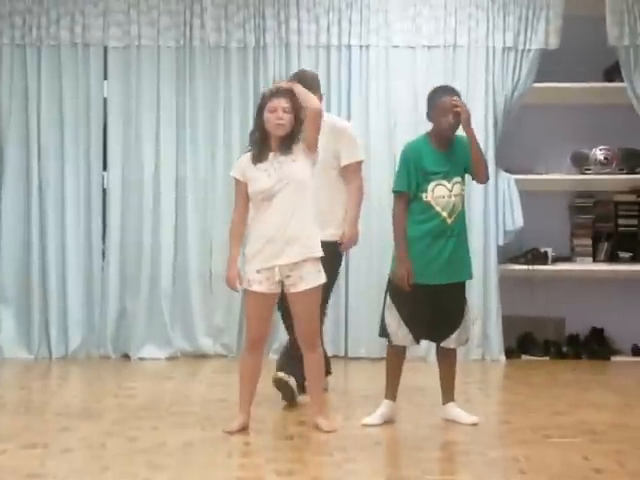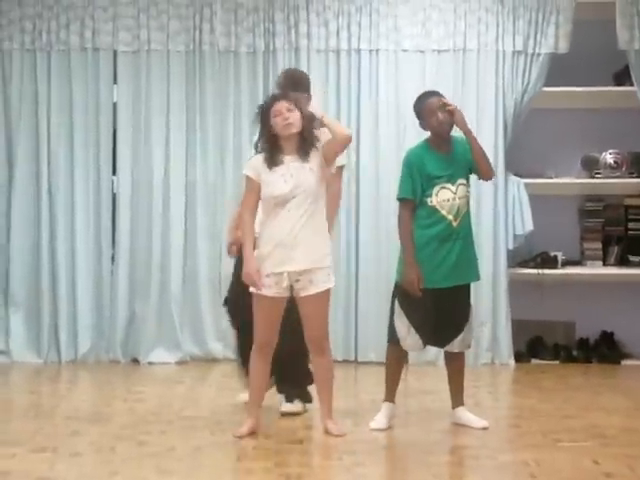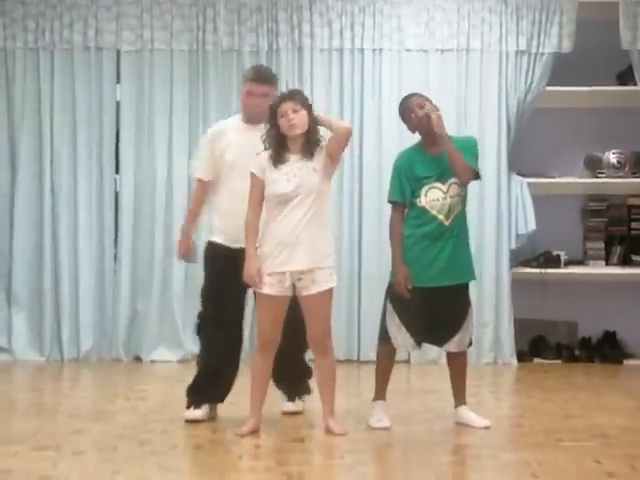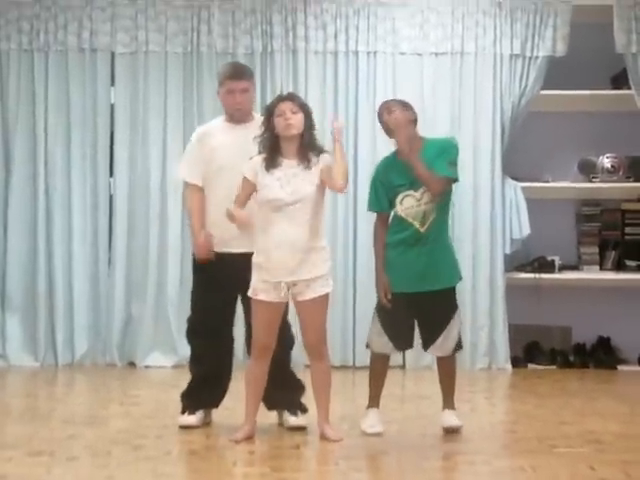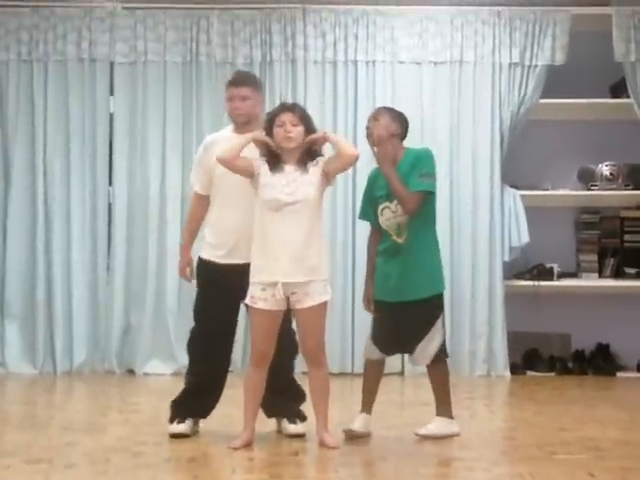
dt=0.4s
person 1, frame 1
left shoulder: (339, 130)
left elbow: (353, 179)
left wrist: (351, 223)
left hip: (326, 236)
right knee: (291, 307)
left ankle: (292, 372)
person 1, frame 2
left shoulder: (321, 134)
left elbow: (332, 186)
left wrist: (324, 232)
right wrist: (236, 227)
right hip: (258, 235)
left knee: (293, 319)
right knee: (240, 303)
left ankle: (293, 390)
person 1, frame 3
right shoulder: (219, 133)
right elbow: (203, 185)
right wrist: (187, 231)
right hip: (224, 246)
left knee: (287, 322)
right knee: (218, 322)
left ankle: (294, 389)
right ankle: (205, 397)
person 1, frame 4
right shoulder: (204, 136)
right elbow: (193, 189)
right wrist: (198, 233)
right hip: (215, 251)
left knee: (272, 331)
right knee: (208, 330)
left ankle: (286, 403)
right ankle: (199, 403)
person 1, frame 5
right shoulder: (212, 144)
right elbow: (200, 200)
right wrist: (185, 249)
right hip: (216, 261)
left knee: (277, 340)
right knee: (208, 339)
left ankle: (286, 411)
right ankle: (189, 411)
person 2, frame 1
left shoulder: (303, 151)
right shoulder: (247, 163)
left elbow: (315, 109)
right elbow: (239, 216)
left wrist: (292, 85)
right wrist: (232, 260)
left hip: (302, 257)
right hip: (261, 259)
left knee: (310, 339)
right knee: (254, 341)
left ankle: (319, 412)
right ankle: (243, 414)
person 2, frame 2
left shoulder: (318, 157)
right shoulder: (259, 164)
left elbow: (345, 136)
right elbow: (248, 215)
left wrist: (319, 117)
right wrist: (248, 258)
left hip: (312, 262)
right hip: (271, 262)
left knee: (318, 342)
right knee: (263, 344)
left ankle: (327, 416)
right ankle: (253, 417)
person 2, frame 3
left shoulder: (324, 157)
right shoulder: (265, 161)
left elbow: (345, 130)
right elbow: (253, 213)
left wrist: (321, 118)
right wrist: (251, 258)
left hip: (315, 261)
right hip: (273, 261)
left knee: (320, 342)
right knee: (266, 343)
left ankle: (329, 415)
right ankle: (255, 416)
person 2, frame 4
left shoulder: (319, 163)
right shoulder: (260, 165)
left elbow: (340, 186)
right elbow: (235, 205)
left wrist: (337, 142)
right wrist: (239, 214)
left hip: (311, 267)
right hip: (268, 267)
left knee: (316, 347)
right knee: (261, 348)
left ankle: (324, 421)
right ankle: (249, 422)
person 2, frame 5
left shoulder: (318, 170)
right shoulder: (261, 170)
left elbow: (351, 155)
right elbow: (225, 159)
left wrist: (326, 137)
right wrist: (253, 137)
left hip: (309, 274)
right hip: (267, 274)
left knee: (315, 354)
right knee: (260, 356)
left ankle: (323, 428)
right ankle: (248, 429)
person 3, frame 1
left shoulder: (462, 146)
right shoulder: (414, 151)
left elbow: (482, 177)
right elbow: (400, 206)
left wrist: (469, 129)
right wrist: (401, 258)
left hip: (452, 262)
right hip: (416, 261)
left knee: (450, 335)
right knee: (397, 333)
left ankle: (449, 403)
right ankle: (389, 403)
person 3, frame 2
left shoulder: (464, 148)
right shoulder: (416, 157)
left elbow: (488, 173)
right elbow: (405, 212)
left wrist: (465, 128)
right wrist: (409, 263)
left hip: (458, 264)
right hip: (422, 265)
left knee: (456, 338)
right knee: (400, 337)
left ankle: (458, 407)
right ankle: (388, 405)
person 3, frame 3
left shoulder: (465, 145)
right shoulder: (406, 160)
left elbow: (466, 177)
right elbow: (397, 214)
left wrist: (442, 135)
right wrist: (398, 263)
left hip: (453, 262)
right hip: (414, 264)
left knee: (457, 337)
right knee: (391, 334)
left ankle: (461, 406)
right ankle: (379, 402)
person 3, frame 4
left shoulder: (444, 147)
right shoulder: (385, 167)
left elbow: (437, 189)
right elbow: (381, 222)
left wrist: (408, 150)
right wrist: (380, 271)
left hip: (437, 268)
right hip: (397, 270)
left knee: (445, 343)
right knee: (382, 342)
left ankle: (449, 409)
right ankle: (372, 409)
person 3, frame 5
left shoulder: (421, 158)
right shoulder: (374, 177)
left elbow: (411, 206)
right elbow: (375, 232)
left wrist: (387, 166)
right wrist: (369, 280)
left hip: (422, 278)
right hip: (387, 279)
left knee: (432, 350)
right knee: (375, 347)
left ankle: (446, 416)
right ankle: (365, 415)
